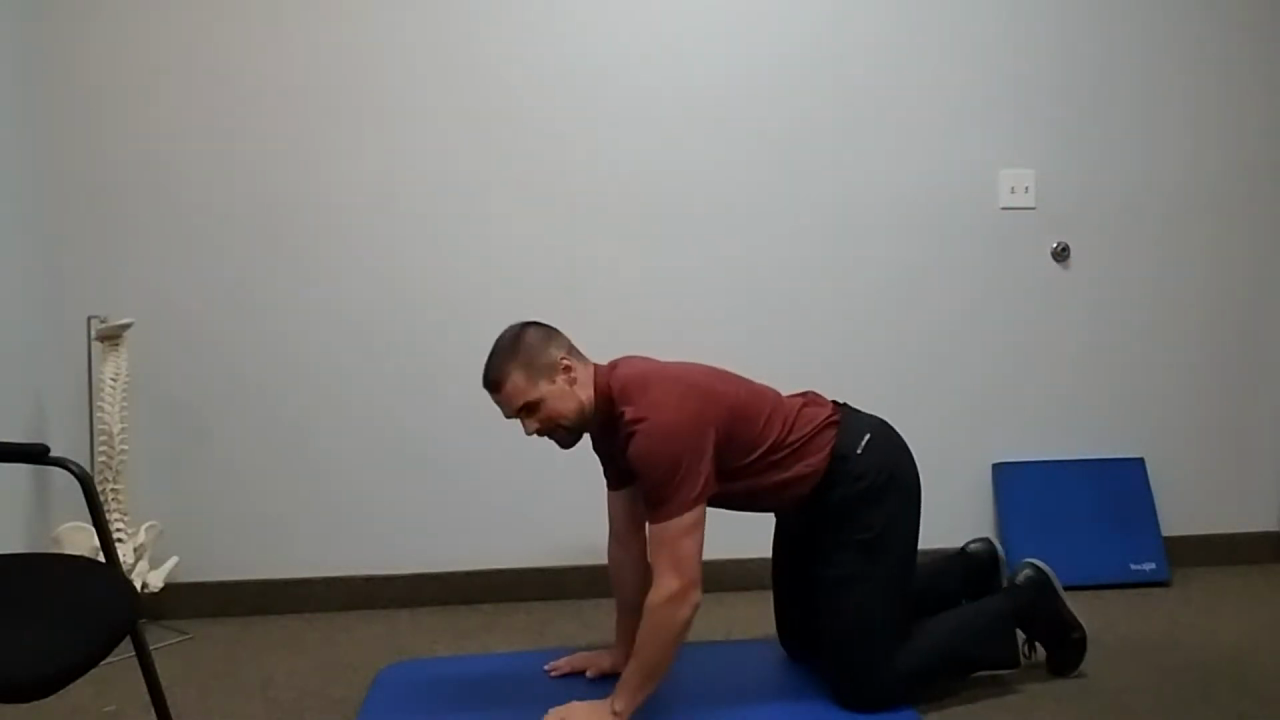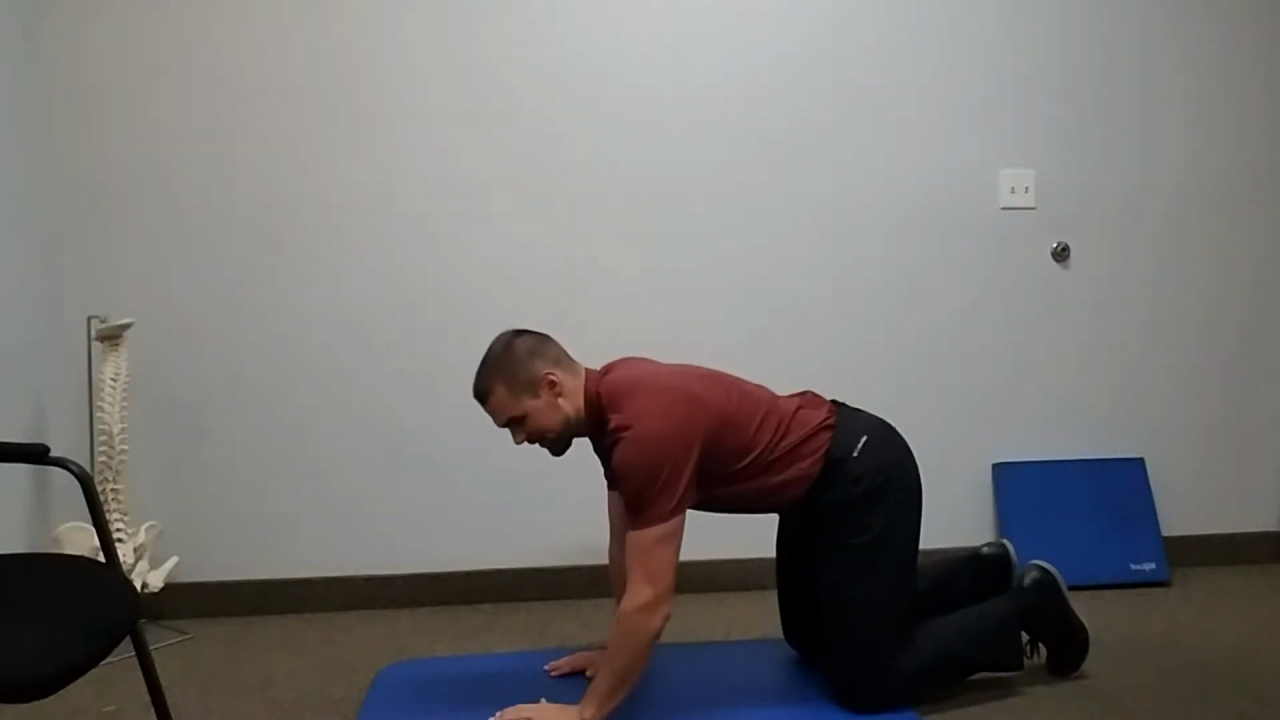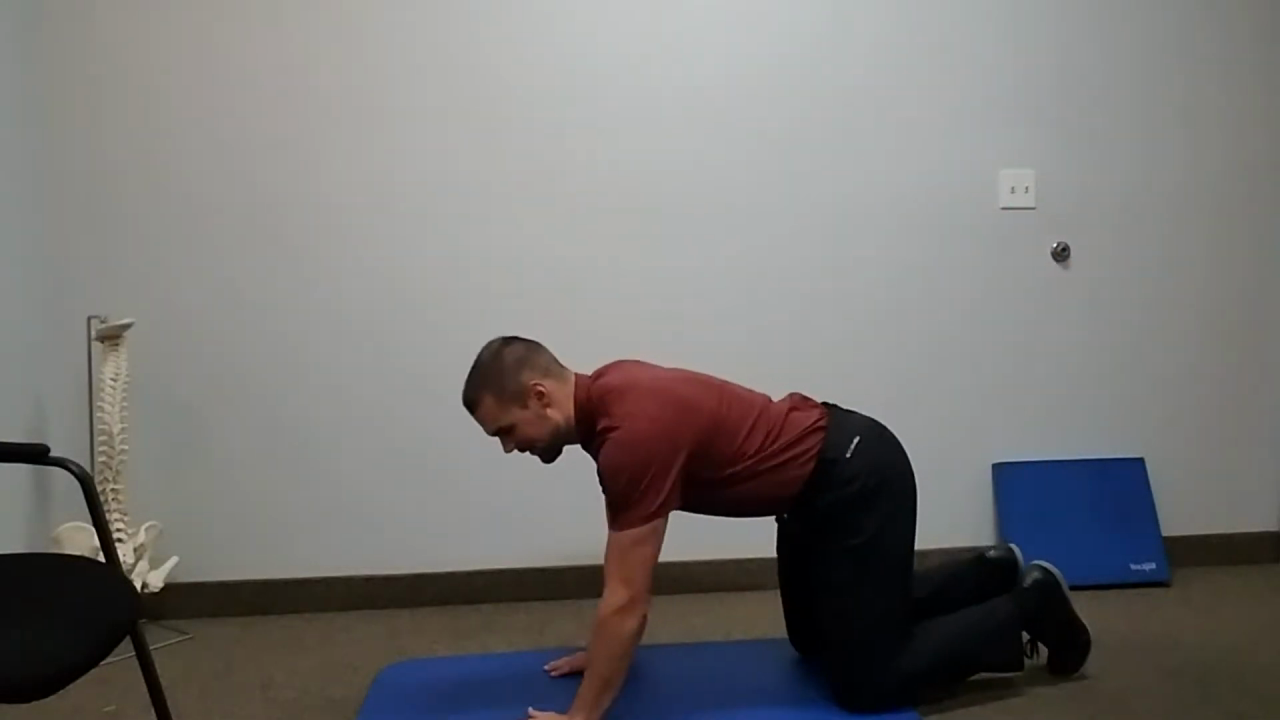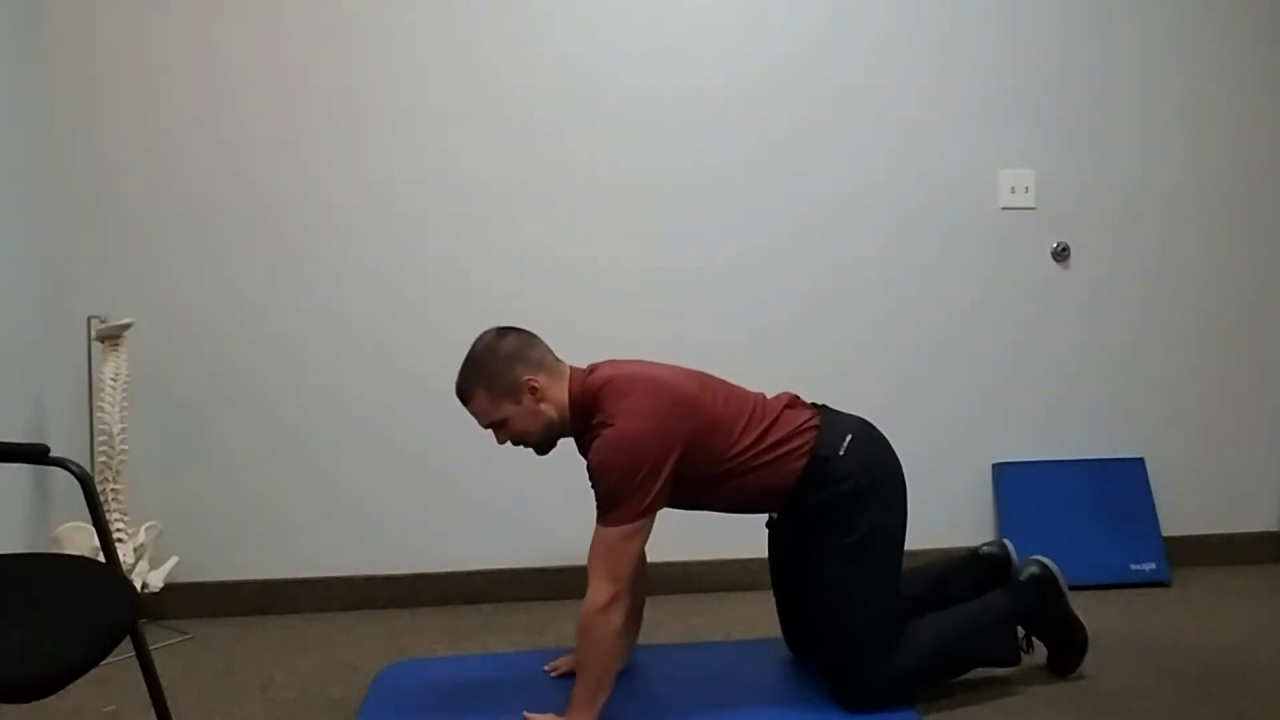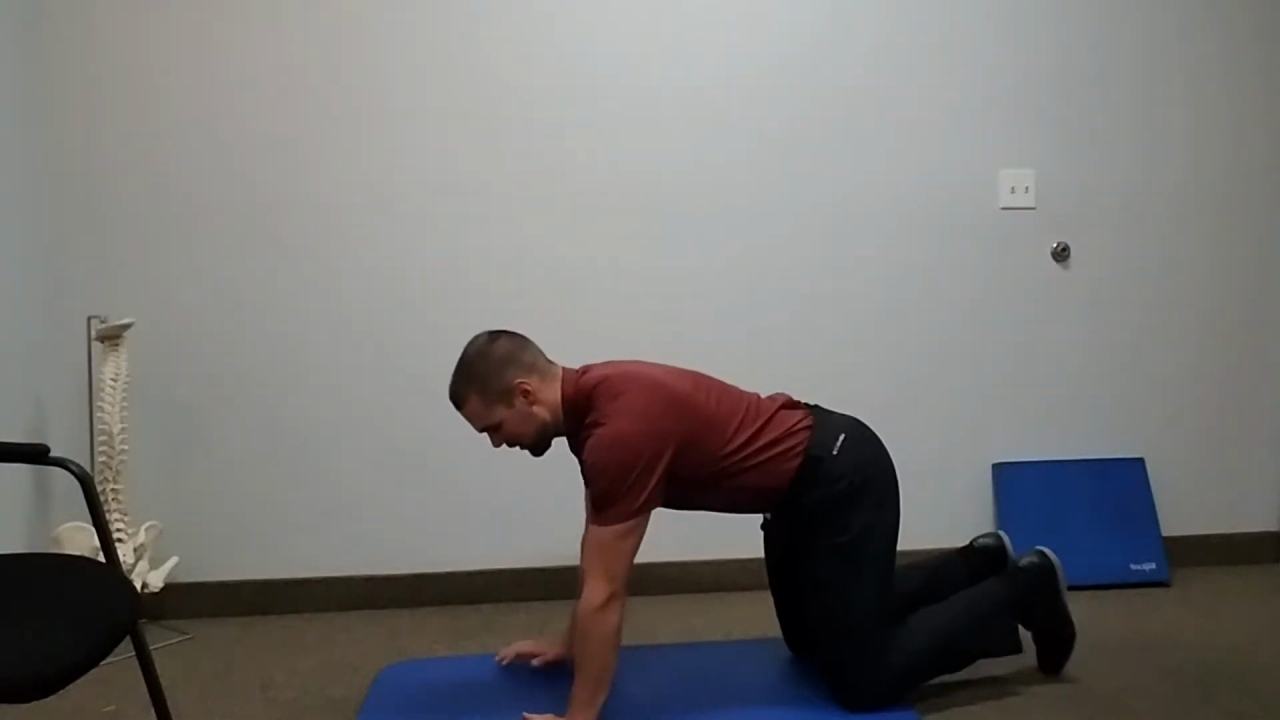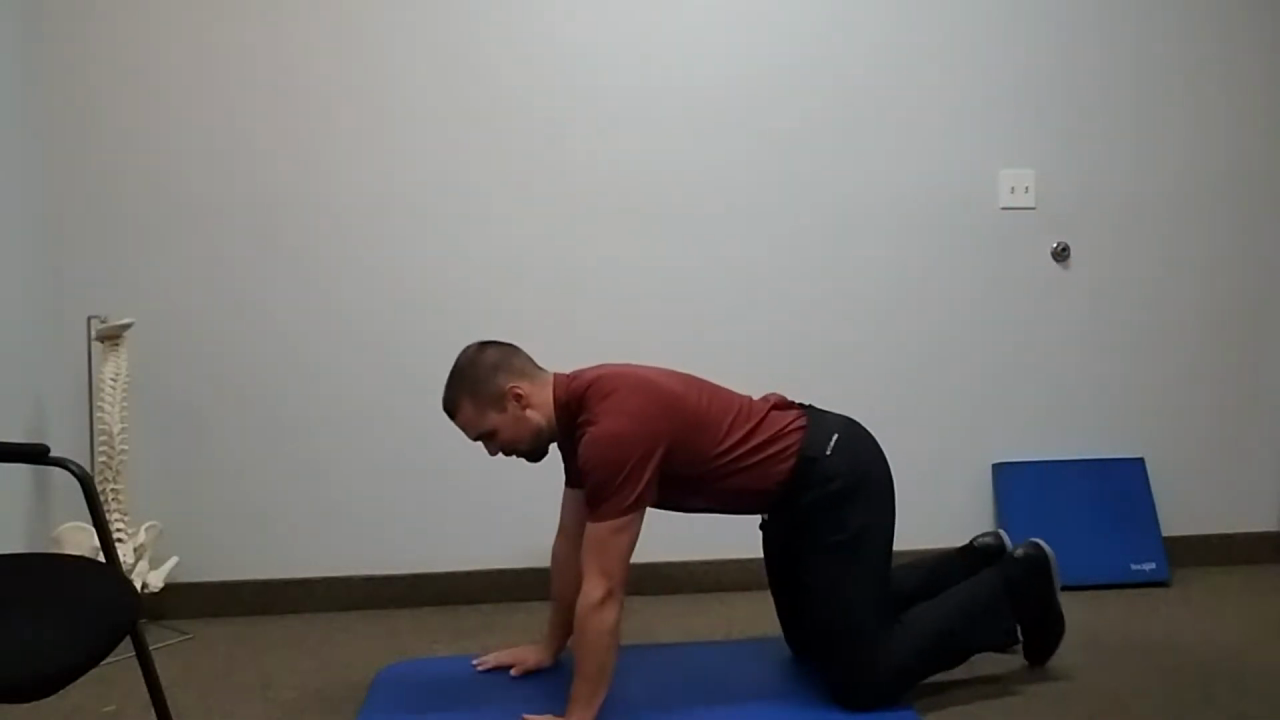
dt=0.2s
person 1, frame 1
left shoulder: (658, 422)
right shoulder: (608, 407)
left elbow: (678, 590)
right elbow: (627, 544)
right wrist: (623, 649)
left hip: (864, 476)
right hip: (815, 484)
right knee: (804, 642)
left ankle: (1022, 605)
right ankle: (969, 573)
person 1, frame 2
left shoulder: (645, 430)
right shoulder: (608, 397)
left elbow: (651, 598)
right elbow: (625, 543)
right wrist: (617, 652)
left hip: (864, 478)
right hip: (818, 478)
right knee: (811, 639)
left ankle: (1027, 606)
right ankle: (981, 574)
person 1, frame 3
left shoulder: (634, 432)
right shoulder: (605, 395)
left elbow: (626, 599)
right elbow: (626, 545)
right wrist: (611, 651)
left hip: (858, 479)
right hip: (818, 476)
right knee: (814, 641)
left ankle: (1028, 607)
right ankle: (988, 577)
person 1, frame 4
left shoulder: (626, 430)
right shoulder: (598, 392)
left elbow: (606, 594)
right elbow: (626, 553)
right wrist: (618, 646)
left hip: (847, 479)
right hip: (811, 478)
right knee: (811, 642)
left ankle: (1023, 601)
right ankle: (981, 573)
person 1, frame 5
left shoulder: (621, 428)
right shoulder: (590, 395)
left elbow: (604, 592)
right elbow: (600, 540)
right wrist: (569, 641)
left hip: (840, 478)
right hip: (803, 479)
right knee: (812, 639)
left ankle: (1019, 591)
right ankle: (976, 567)
person 1, frame 6
left shoulder: (612, 428)
right shoulder: (580, 405)
left elbow: (601, 592)
right elbow: (570, 546)
right wrist: (549, 647)
left hip: (836, 477)
right hip: (799, 479)
right knee: (813, 641)
left ankle: (1014, 584)
right ankle: (975, 565)
